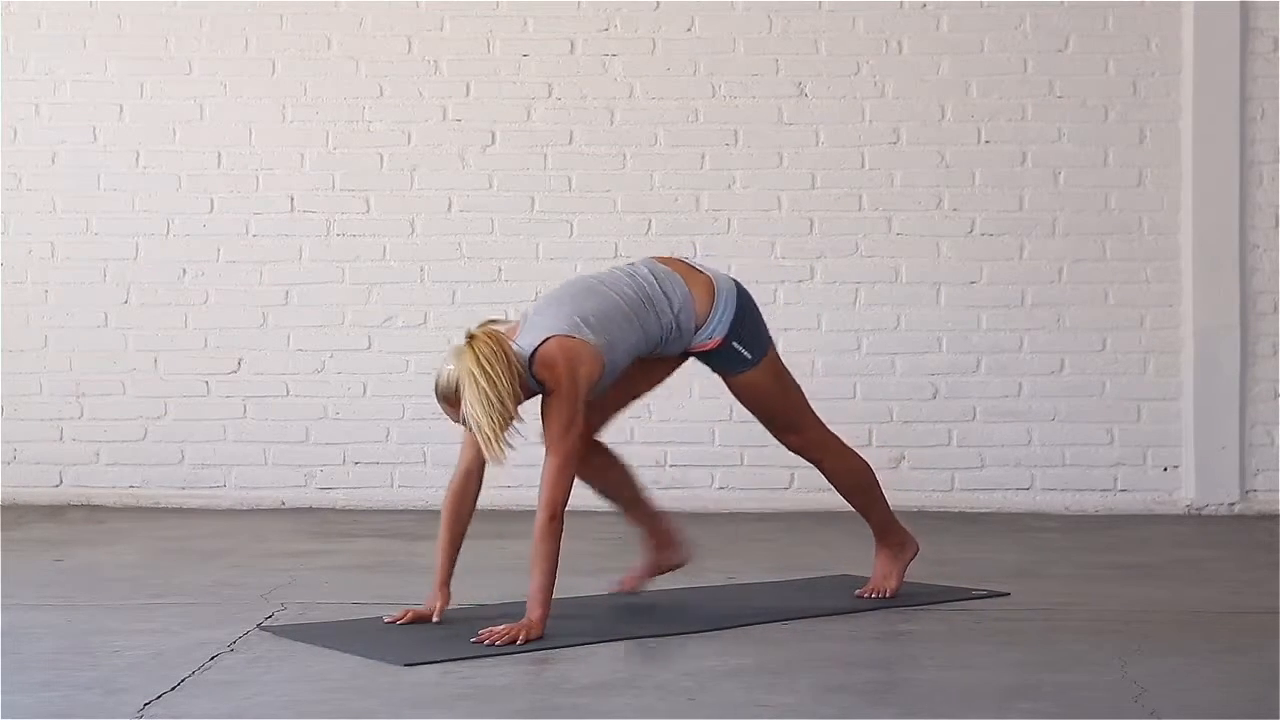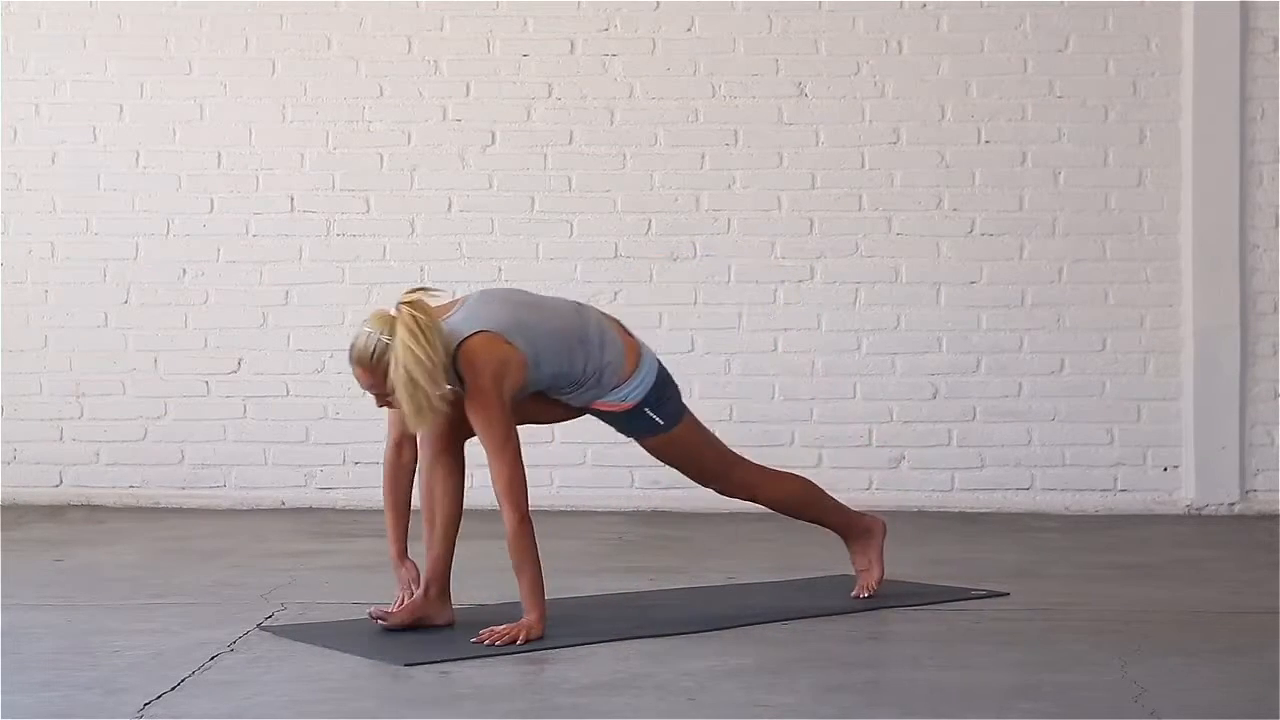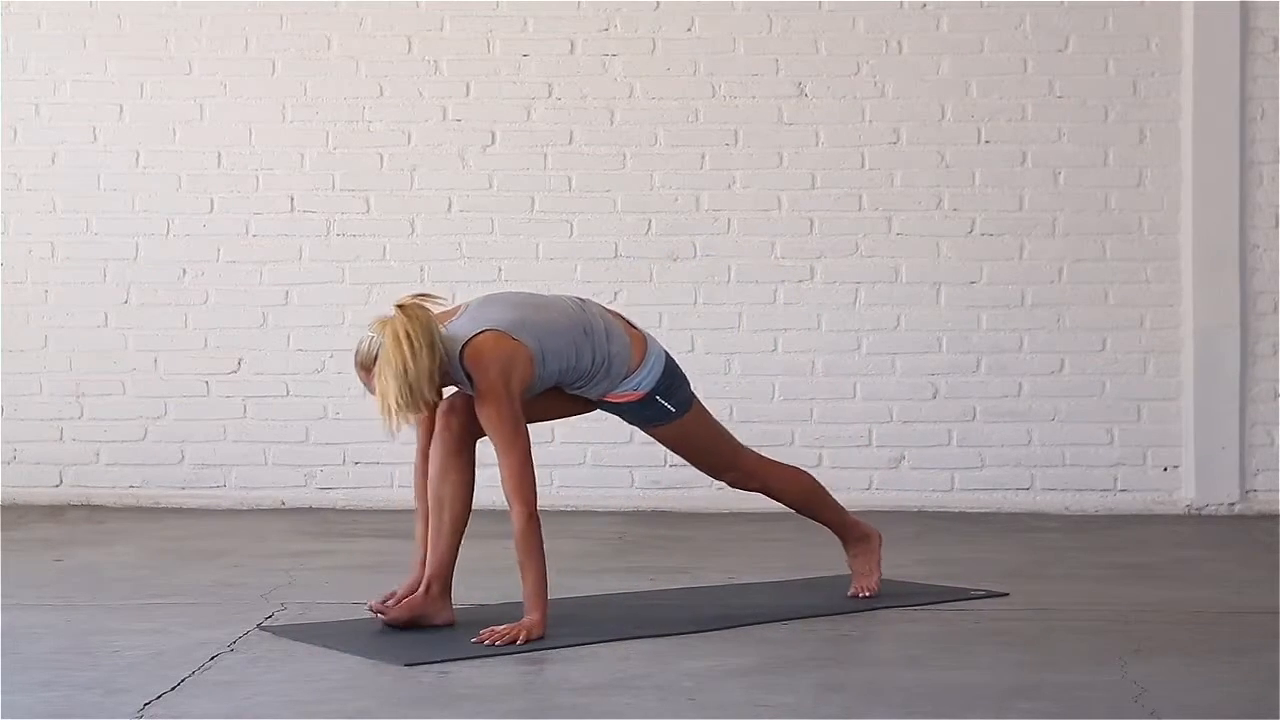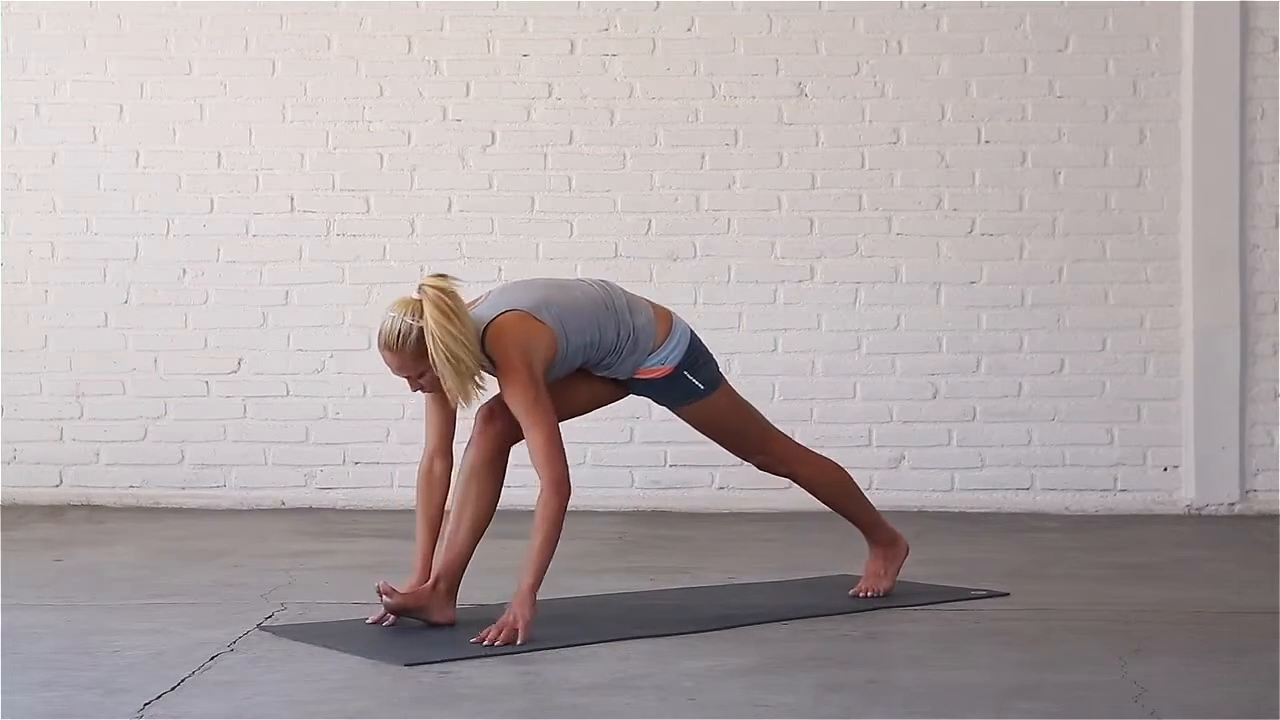
dt=0.4s
person 1, frame 1
left shoulder: (557, 367)
right shoulder: (494, 354)
left elbow: (551, 502)
right elbow: (467, 473)
left wrist: (536, 615)
right wrist: (439, 584)
left hip: (711, 314)
right hip: (663, 307)
left knee: (803, 436)
right knee: (575, 442)
left ankle: (893, 542)
right ankle: (664, 543)
person 1, frame 2
left shoulder: (480, 368)
right shoulder: (416, 336)
left elbow: (514, 507)
right elbow: (399, 447)
left wrist: (534, 615)
right wrist: (399, 556)
left hip: (619, 379)
right hip: (570, 364)
left knee: (731, 477)
right knee: (439, 427)
left ankle: (858, 531)
right ankle: (435, 597)
person 1, frame 3
left shoulder: (487, 366)
right shoulder: (423, 342)
left elbow: (523, 505)
right elbow: (427, 454)
left wrist: (535, 615)
right wrist: (420, 574)
left hip: (631, 372)
right hip: (577, 362)
left knee: (739, 470)
right knee: (452, 424)
left ankle: (858, 537)
right ankle: (435, 594)
person 1, frame 4
left shoulder: (509, 348)
right shoulder: (444, 340)
left elbow: (557, 484)
right elbow: (435, 459)
left wrist: (525, 597)
right wrist: (421, 573)
left hip: (656, 349)
right hip: (601, 355)
left knee: (771, 452)
right knee: (491, 427)
left ankle: (885, 541)
right ankle: (440, 593)
